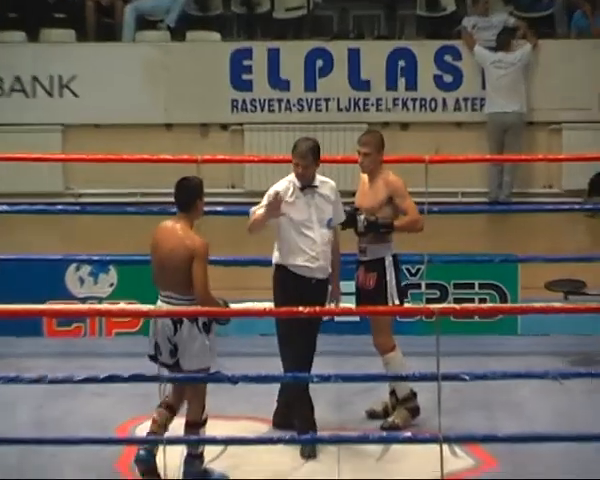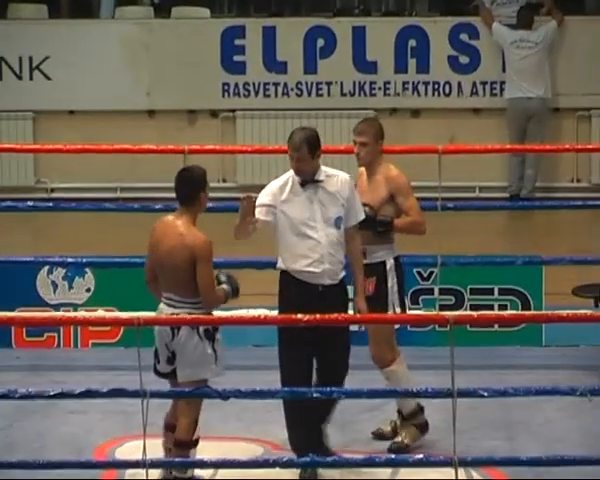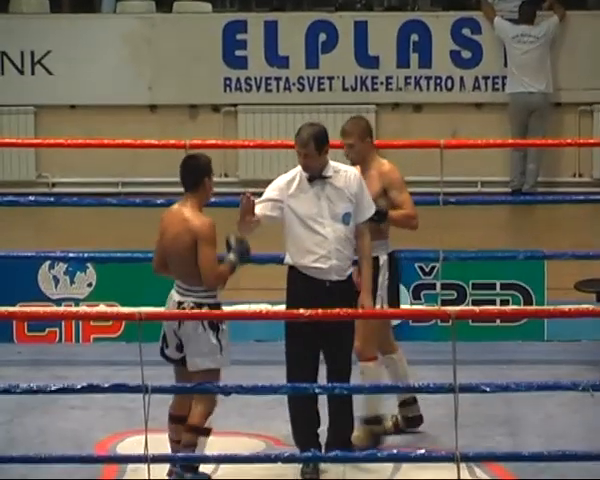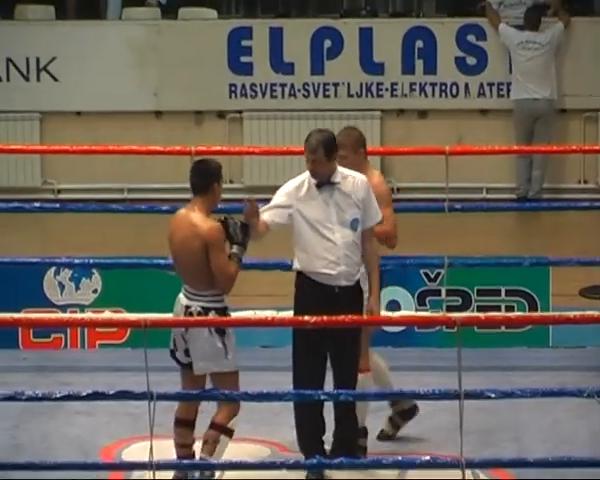
dt=0.3s
person 1, frame 1
left shoulder: (329, 189)
right shoulder: (281, 191)
right elbow: (252, 228)
left wrist: (335, 280)
right wrist: (267, 214)
left hip: (319, 279)
right hip: (290, 279)
left knee: (305, 353)
right knee: (295, 355)
left ankle: (286, 414)
right ankle: (305, 431)
person 1, frame 2
left shoulder: (342, 183)
right shoulder: (277, 190)
left elbow: (352, 238)
right elbow: (241, 235)
left wrist: (359, 291)
right wrist: (246, 219)
left hip: (333, 288)
right hip: (296, 288)
left knee: (336, 368)
right knee: (296, 373)
left ankle: (314, 432)
right ankle: (305, 451)
person 1, frame 3
left shoulder: (351, 179)
right shoulder: (285, 185)
left elbow: (362, 235)
right elbow: (251, 223)
left wrist: (366, 289)
right wrist: (246, 216)
left hip: (342, 284)
right hip: (304, 284)
left knee: (341, 368)
right knee: (302, 371)
left ankle: (340, 441)
right ankle: (308, 450)
person 1, frame 4
left shoulder: (359, 185)
right shoulder: (294, 190)
left elbow: (368, 241)
right elbow: (261, 229)
left wrist: (374, 293)
right wrist: (253, 221)
left hip: (349, 291)
right hip: (312, 290)
left knee: (347, 374)
right knee: (308, 378)
left ankle: (345, 447)
person 2, frame 1
left shoulder: (392, 183)
right shoulder: (362, 180)
left elbow: (416, 222)
left wrist: (381, 226)
right wrist: (350, 218)
left hip: (382, 262)
right hip: (363, 262)
left knee: (383, 339)
right knee: (380, 336)
left ankle: (408, 402)
right ankle: (396, 397)
person 2, frame 2
left shoulder: (393, 177)
right shoulder: (360, 175)
left elbow: (419, 224)
left wrist: (379, 222)
left hip: (384, 266)
right hip: (365, 265)
left knee: (381, 351)
right knee: (386, 347)
left ankle: (415, 417)
right ankle: (406, 415)
person 2, frame 3
left shoulder: (387, 172)
right shoulder: (354, 173)
left elbow: (412, 219)
left wrist: (376, 211)
left hip: (379, 262)
left knee: (363, 345)
right knee: (383, 340)
left ankle: (369, 424)
right ankle: (409, 409)
person 2, frame 4
left shoulder: (376, 185)
left elbow: (390, 237)
left hip: (363, 272)
left knee: (356, 355)
right knee: (359, 349)
left ankle: (357, 435)
right ankle: (401, 403)
person 3, frame 1
left shoulder: (160, 231)
right shoulder: (197, 244)
left elbow: (159, 278)
right elbow: (202, 296)
right wrist: (222, 306)
left hip: (164, 312)
right hip: (190, 321)
left knee: (179, 390)
right knee: (196, 395)
left ankle: (148, 450)
person 3, frame 2
left shoulder: (159, 227)
right shoulder: (199, 242)
left elbow: (150, 280)
right elbow: (209, 298)
right wrist: (229, 289)
left hip: (166, 317)
right hip: (191, 325)
left knee: (180, 400)
right knee: (190, 408)
person 3, frame 3
left shoulder: (169, 215)
right shoulder: (203, 224)
left elbow: (159, 267)
right elbow: (212, 281)
right wrist: (234, 257)
left hip: (177, 304)
right hip: (200, 311)
left knee: (184, 391)
right knee: (205, 400)
person 3, frame 4
left shoulder: (178, 219)
right shoulder: (211, 228)
right elbow: (225, 283)
right wrist: (237, 246)
left hip: (185, 306)
right hip: (208, 315)
left knee: (190, 394)
right knee: (229, 400)
person 4, frame 1
left shoulder: (487, 58)
right shoulder: (519, 58)
left elbow: (469, 42)
right elbow: (533, 41)
left wrist: (464, 29)
right wrist: (525, 30)
left hip: (494, 115)
right hip: (515, 115)
left ankle: (493, 196)
right ankle: (504, 197)
person 4, frame 2
left shoulder: (507, 36)
right shoulder: (543, 36)
left elbow: (487, 19)
right elbow: (559, 18)
left hip: (516, 101)
right hip: (539, 101)
left knee: (515, 147)
left ankle: (514, 191)
right ankle: (527, 192)
person 4, frame 3
left shoulder: (508, 31)
right shoulder: (544, 31)
left hip: (517, 96)
right hip: (540, 96)
right knee: (535, 144)
left ankle: (516, 186)
right ankle: (529, 187)
person 4, frame 4
left shoulder: (514, 38)
right shoulder: (549, 38)
left elbow: (494, 20)
right elbow: (566, 19)
left hip: (522, 102)
right hip: (545, 102)
right knee: (540, 150)
left ankle: (521, 192)
right ankle: (534, 194)
